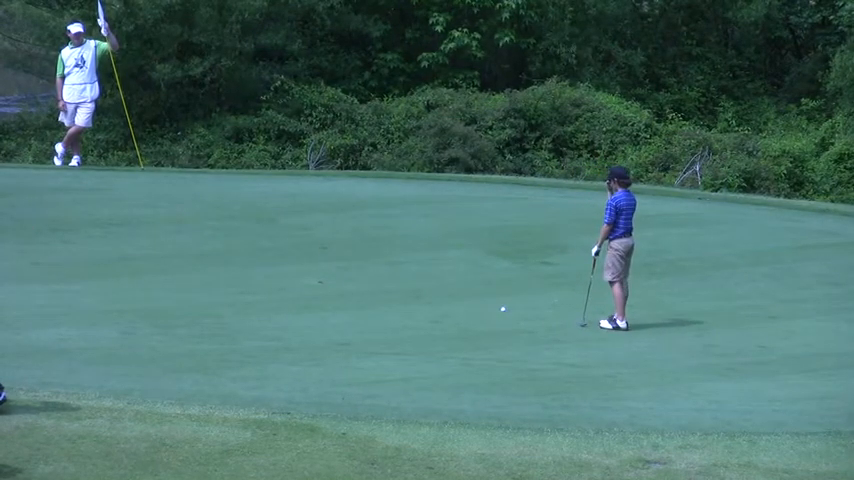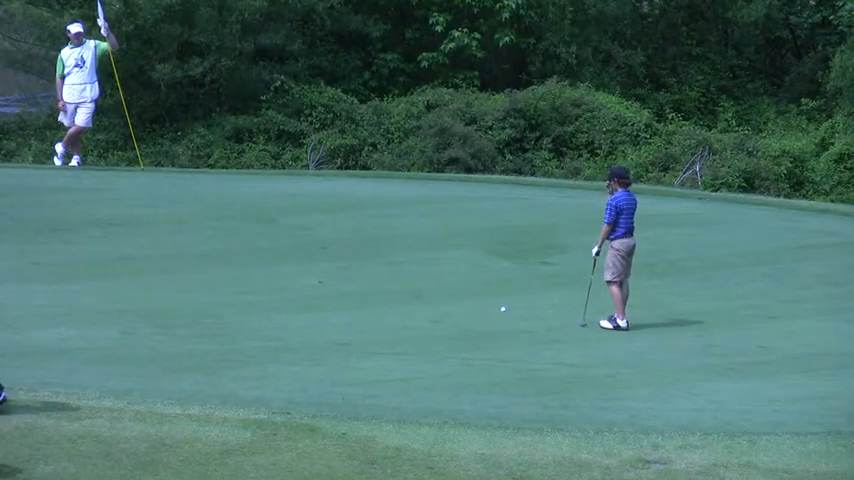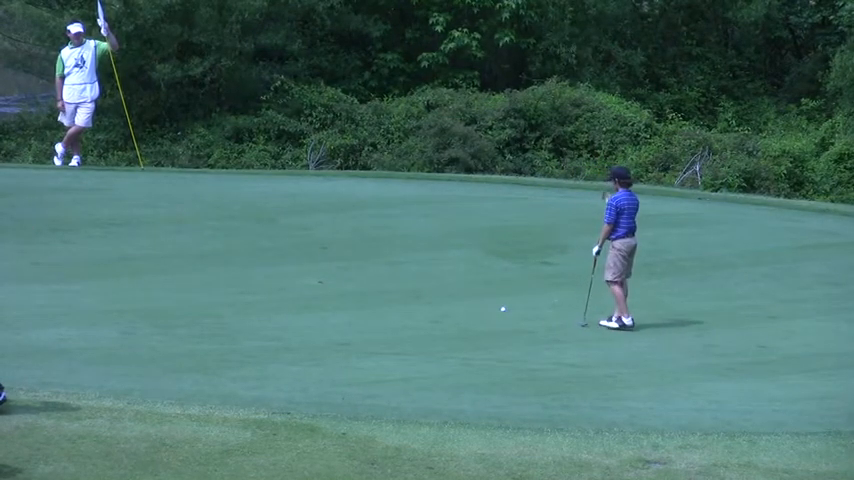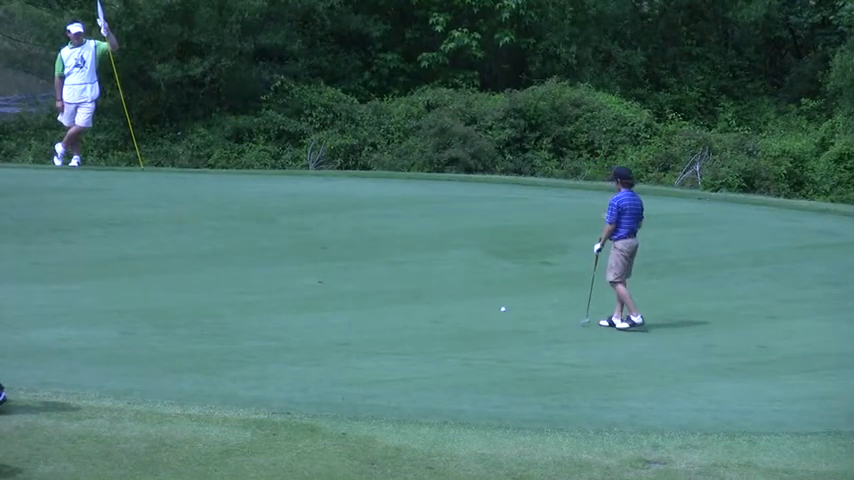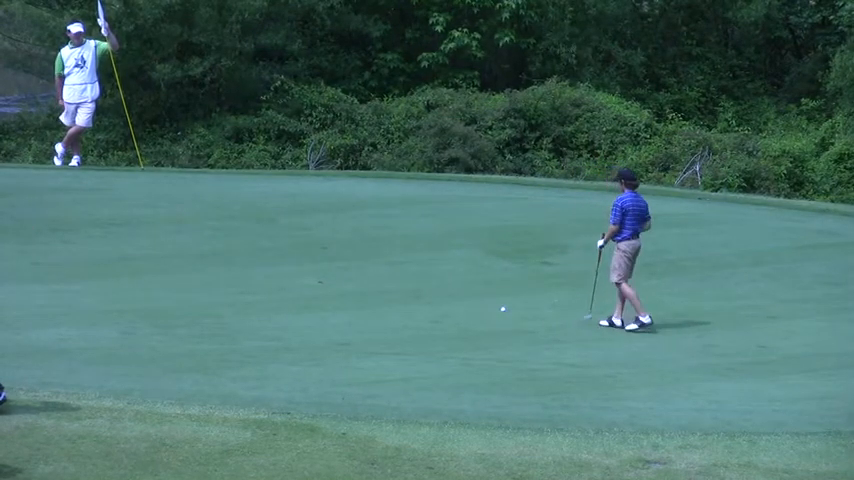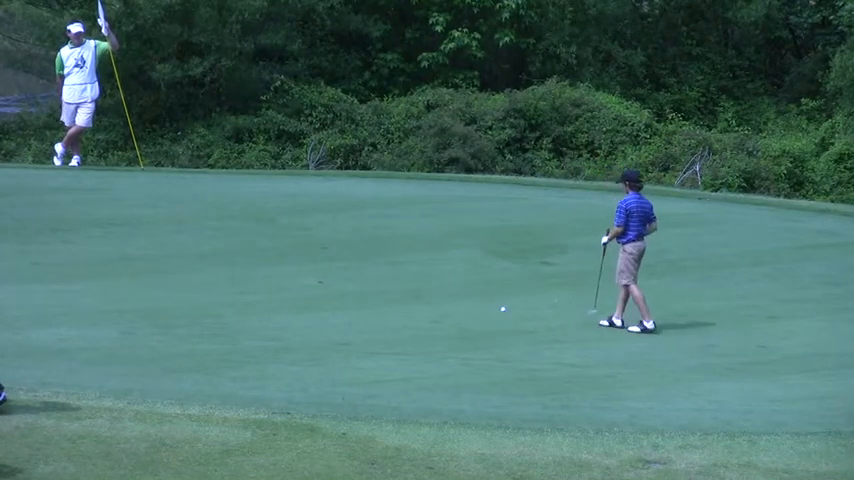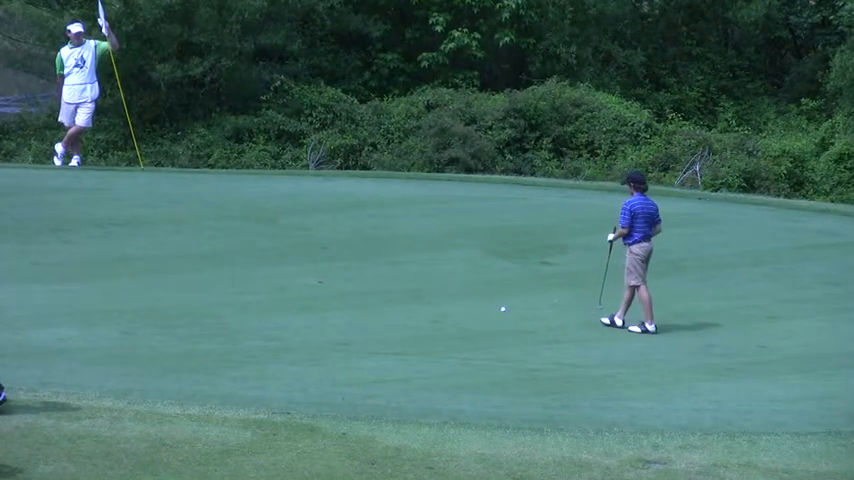
dt=0.1s
person 1, frame 1
left shoulder: (614, 200)
right shoulder: (631, 198)
left elbow: (607, 226)
left wrist: (597, 245)
right wrist: (610, 191)
left hip: (617, 242)
right hip: (628, 240)
left knee: (615, 282)
right knee: (622, 280)
left ankle: (620, 321)
right ankle: (618, 316)
person 1, frame 2
left shoulder: (614, 200)
right shoulder: (632, 198)
left elbow: (608, 226)
left wrist: (598, 245)
right wrist: (611, 193)
left hip: (618, 243)
right hip: (630, 241)
left knee: (612, 281)
right knee: (622, 280)
left ankle: (621, 319)
right ankle: (618, 316)
person 1, frame 3
left shoulder: (615, 200)
right shoulder: (634, 198)
left elbow: (608, 226)
left wrist: (599, 245)
left hip: (619, 243)
right hip: (631, 241)
left knee: (613, 281)
right knee: (622, 280)
left ankle: (626, 318)
right ankle: (617, 316)
person 1, frame 4
left shoulder: (616, 200)
right shoulder: (638, 199)
left elbow: (610, 227)
right elbow: (639, 223)
left wrist: (600, 243)
left hip: (621, 243)
right hip: (633, 241)
left knee: (615, 281)
right knee: (621, 280)
left ankle: (635, 315)
right ankle: (617, 317)
person 1, frame 5
left shoulder: (620, 201)
right shoulder: (642, 201)
left elbow: (614, 227)
right elbow: (647, 225)
left wrist: (603, 241)
left hip: (623, 244)
right hip: (635, 242)
left knee: (620, 282)
right knee: (623, 281)
left ankle: (643, 316)
right ankle: (617, 318)
person 1, frame 6
left shoulder: (624, 203)
right shoulder: (647, 203)
left elbow: (619, 229)
right elbow: (653, 226)
left wrist: (607, 238)
left hip: (629, 246)
right hip: (640, 244)
left knee: (631, 284)
right knee: (625, 282)
left ankle: (648, 322)
right ankle: (617, 318)
person 1, frame 7
left shoulder: (629, 204)
right shoulder: (652, 204)
left elbow: (624, 230)
right elbow: (658, 229)
left wrist: (613, 236)
left hip: (635, 247)
right hip: (647, 245)
left knee: (640, 285)
right knee: (632, 283)
left ankle: (649, 324)
right ankle: (619, 318)
person 2, frame 1
left shoulder: (93, 46)
right shoulder: (64, 53)
left elbow: (114, 47)
right elbow: (59, 77)
left wrist: (107, 32)
right wrist: (60, 99)
left hip: (87, 96)
right hip: (69, 97)
left knee: (80, 127)
right knee: (72, 128)
left ankle: (62, 147)
right ankle: (76, 156)
person 2, frame 2
left shoulder: (93, 46)
right shoulder: (64, 53)
left elbow: (114, 47)
right elbow: (59, 77)
left wrist: (107, 32)
right wrist: (60, 99)
left hip: (87, 96)
right hip: (69, 97)
left knee: (80, 127)
right knee: (72, 128)
left ankle: (62, 147)
right ankle: (76, 156)
person 2, frame 3
left shoulder: (93, 46)
right shoulder: (64, 53)
left elbow: (114, 47)
right elbow: (59, 77)
left wrist: (107, 32)
right wrist: (59, 99)
left hip: (87, 96)
right hip: (69, 97)
left knee: (80, 127)
right knee: (71, 128)
left ankle: (62, 147)
right ankle: (76, 156)
person 2, frame 4
left shoulder: (93, 46)
right shoulder: (63, 53)
left elbow: (114, 47)
right elbow: (59, 77)
left wrist: (107, 32)
right wrist: (58, 99)
left hip: (88, 96)
right hip: (69, 97)
left knee: (80, 127)
right knee: (71, 128)
left ankle: (62, 147)
right ankle: (76, 156)
person 2, frame 5
left shoulder: (93, 46)
right shoulder: (63, 52)
left elbow: (114, 47)
right elbow: (58, 76)
left wrist: (108, 32)
right wrist: (59, 98)
left hip: (88, 96)
right hip: (70, 97)
left knee: (81, 127)
right knee: (72, 128)
left ankle: (62, 147)
right ankle: (76, 156)
person 2, frame 6
left shoulder: (93, 46)
right shoulder: (63, 53)
left elbow: (114, 47)
right elbow: (59, 76)
left wrist: (108, 32)
right wrist: (61, 96)
left hip: (88, 96)
right hip: (69, 96)
left knee: (81, 127)
right knee: (72, 128)
left ankle: (62, 147)
right ankle: (76, 156)
person 2, frame 7
left shoulder: (93, 46)
right shoulder: (63, 52)
left elbow: (114, 47)
right elbow: (60, 76)
left wrist: (108, 32)
right wrist: (62, 95)
left hip: (87, 96)
right hip: (69, 97)
left knee: (80, 127)
right knee: (71, 128)
left ankle: (62, 147)
right ankle: (76, 156)
